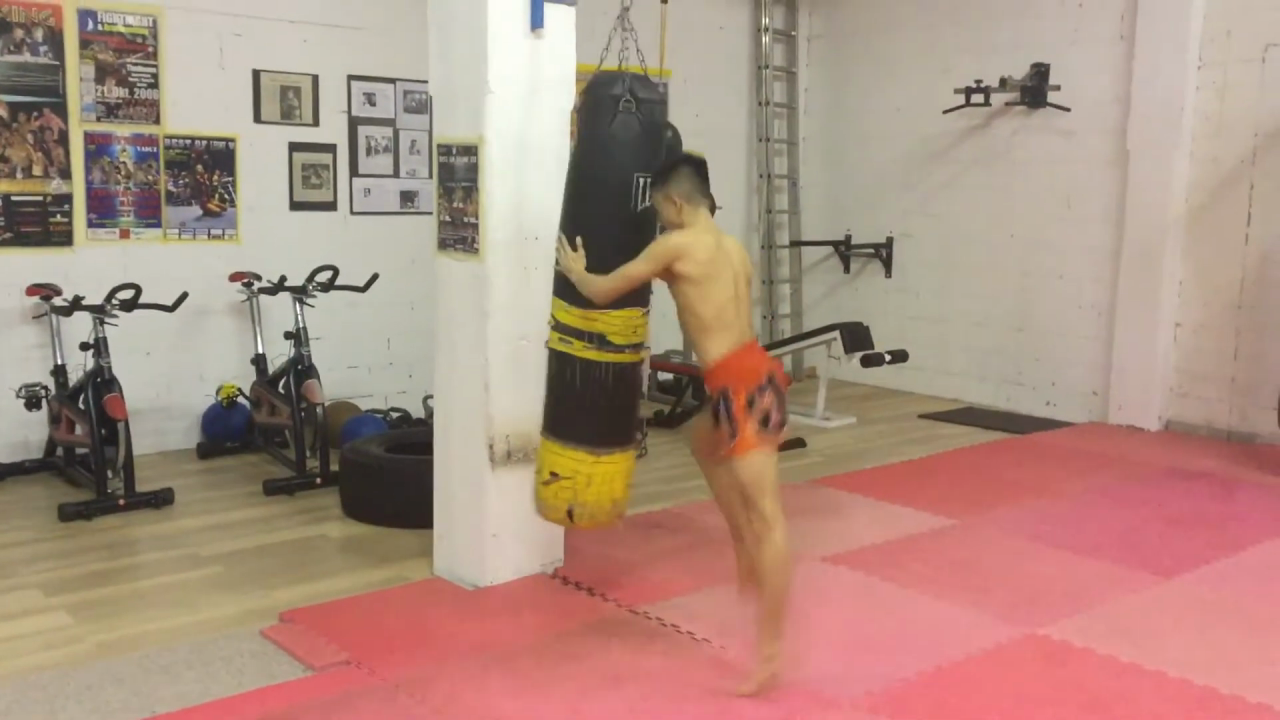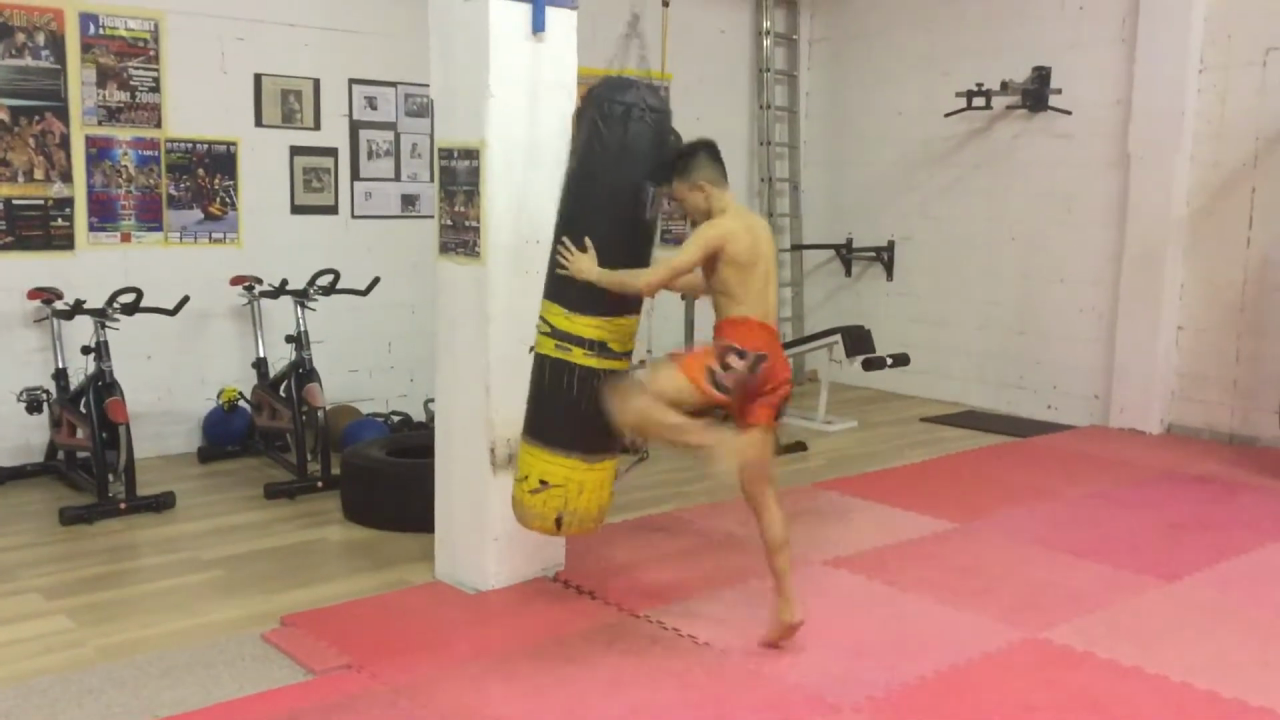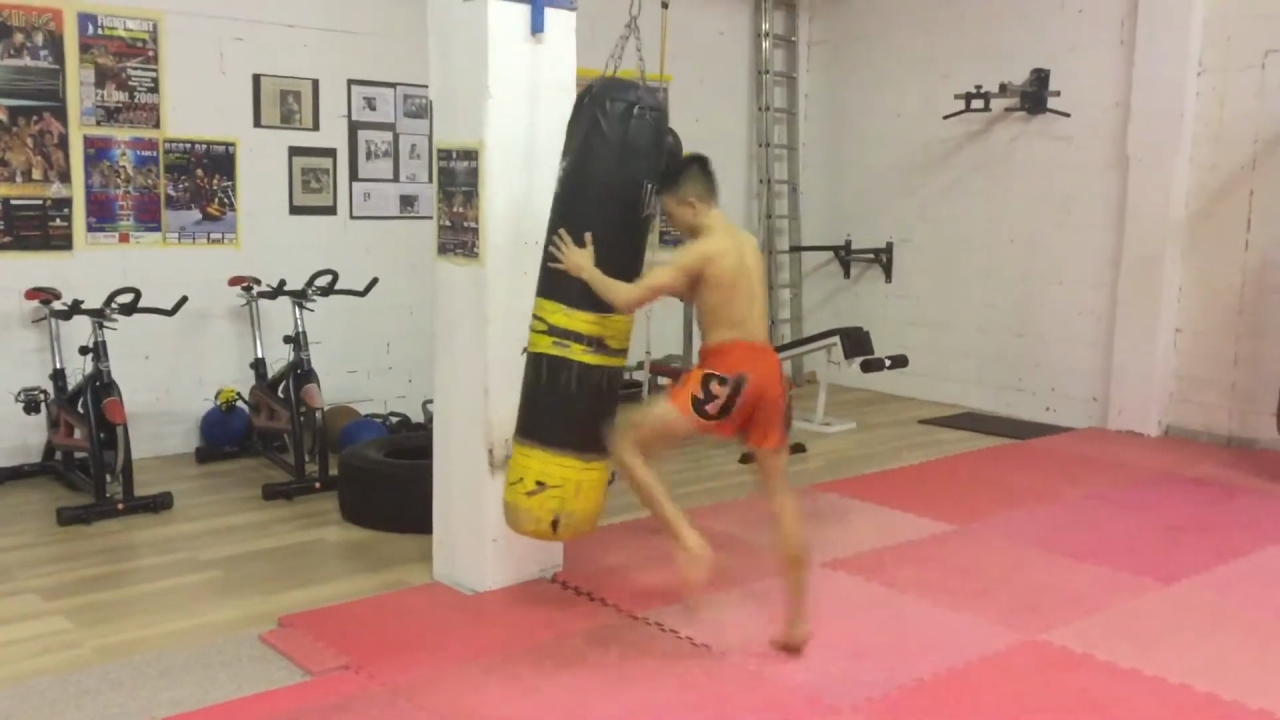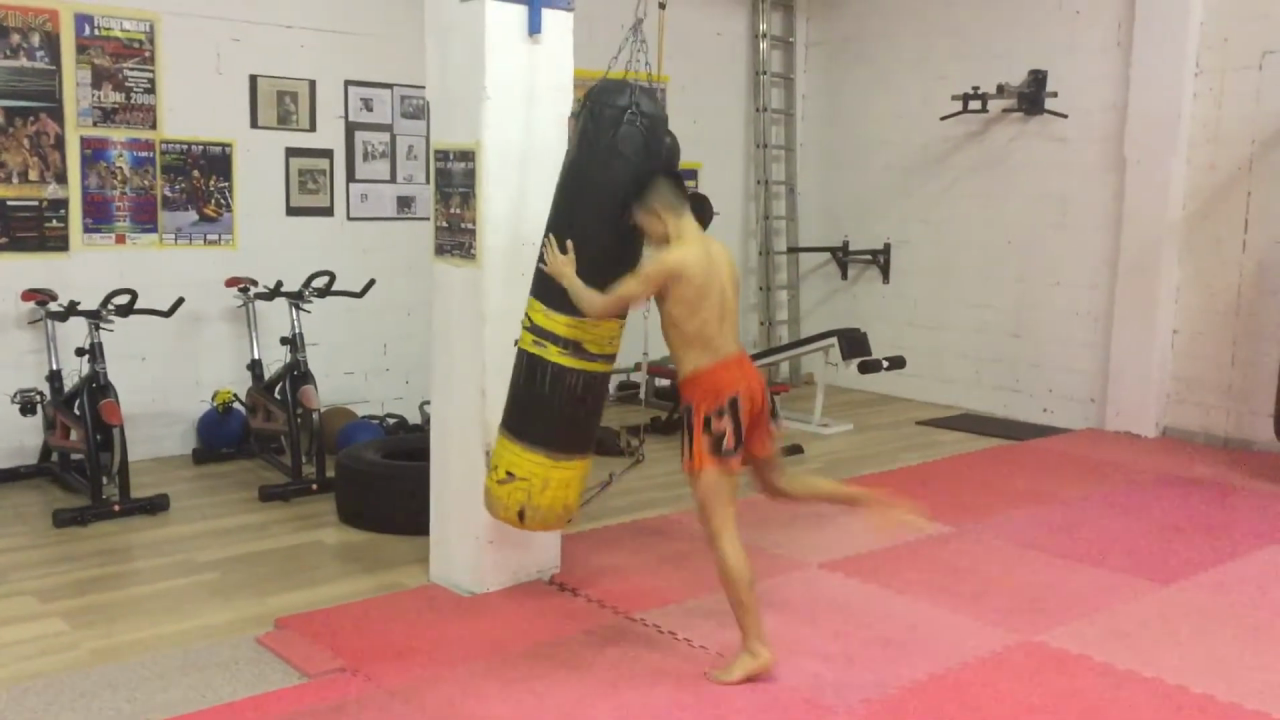
dt=0.3s
person 1, frame 1
left shoulder: (674, 244)
right shoulder: (736, 247)
left elbow: (601, 292)
left wrist: (576, 271)
left hip: (738, 384)
right hip: (747, 371)
left knee: (764, 514)
right knee: (712, 462)
left ankle: (771, 647)
right ankle: (747, 557)
person 1, frame 2
left shoulder: (718, 229)
right shoulder: (757, 226)
left elbow: (650, 281)
left wrist: (591, 272)
right wrist: (671, 279)
left hip: (739, 353)
right hip: (770, 362)
left knee: (622, 402)
right knee: (758, 495)
left ankle: (721, 445)
right ankle: (786, 606)
person 1, frame 3
left shoulder: (703, 252)
right shoulder: (747, 243)
left elbow: (625, 300)
left wrist: (587, 270)
right wrist: (649, 279)
left hip: (727, 376)
right hip: (767, 374)
left knee: (623, 438)
right knee: (779, 500)
left ankle: (690, 541)
right ankle: (798, 621)
person 1, frame 4
left shoulder: (670, 261)
right shoulder: (720, 253)
left elbow: (599, 308)
left wrist: (566, 276)
left hip: (713, 396)
right hip: (746, 379)
left knee: (719, 528)
right knee: (776, 481)
left ankle: (754, 649)
right ankle: (876, 502)
